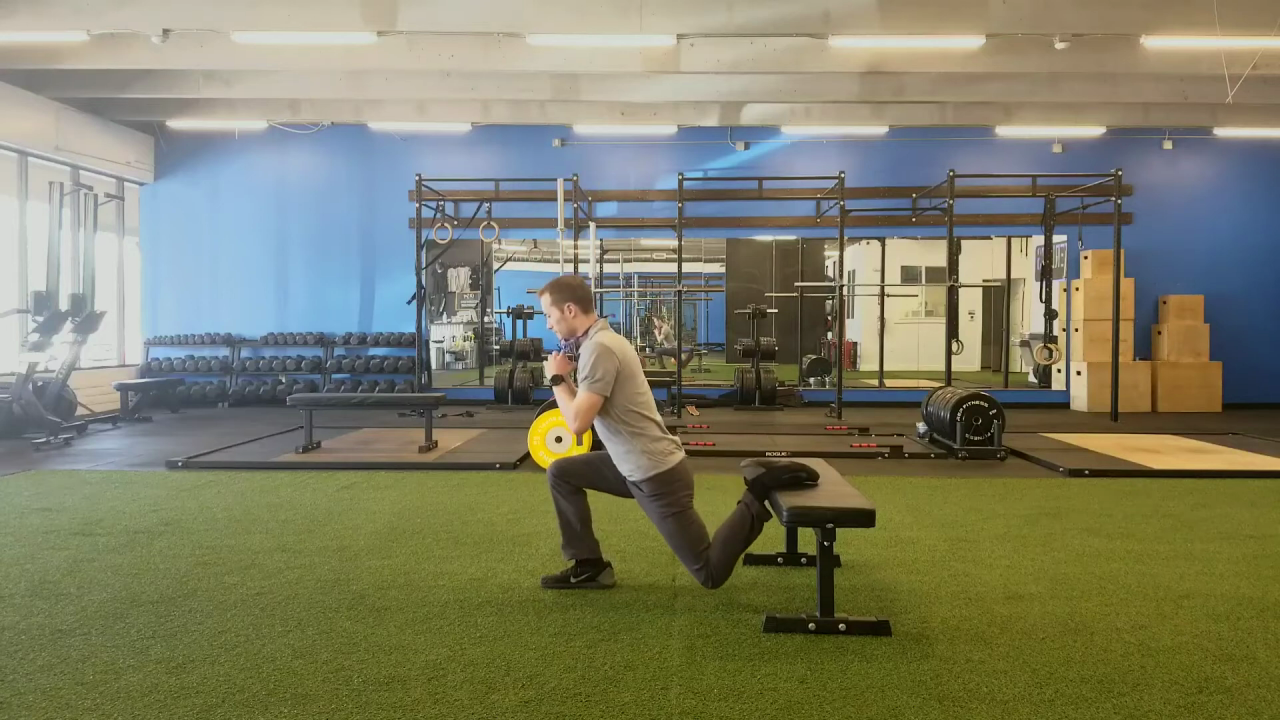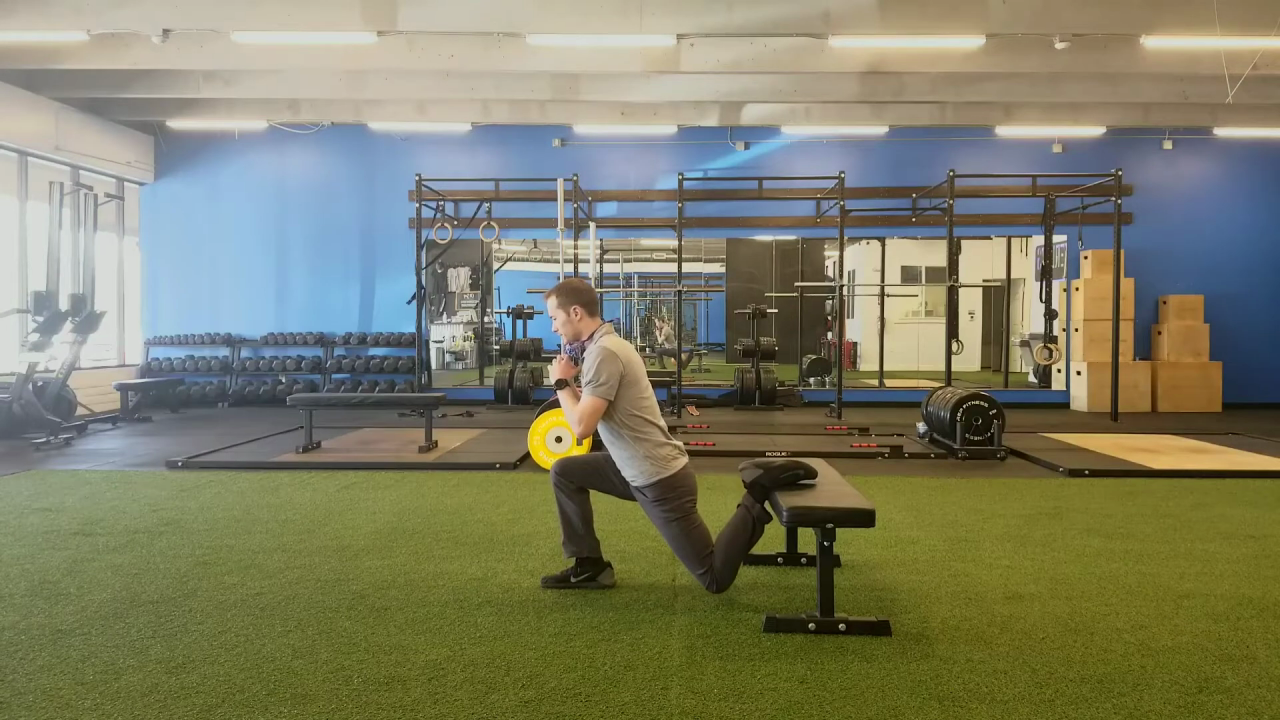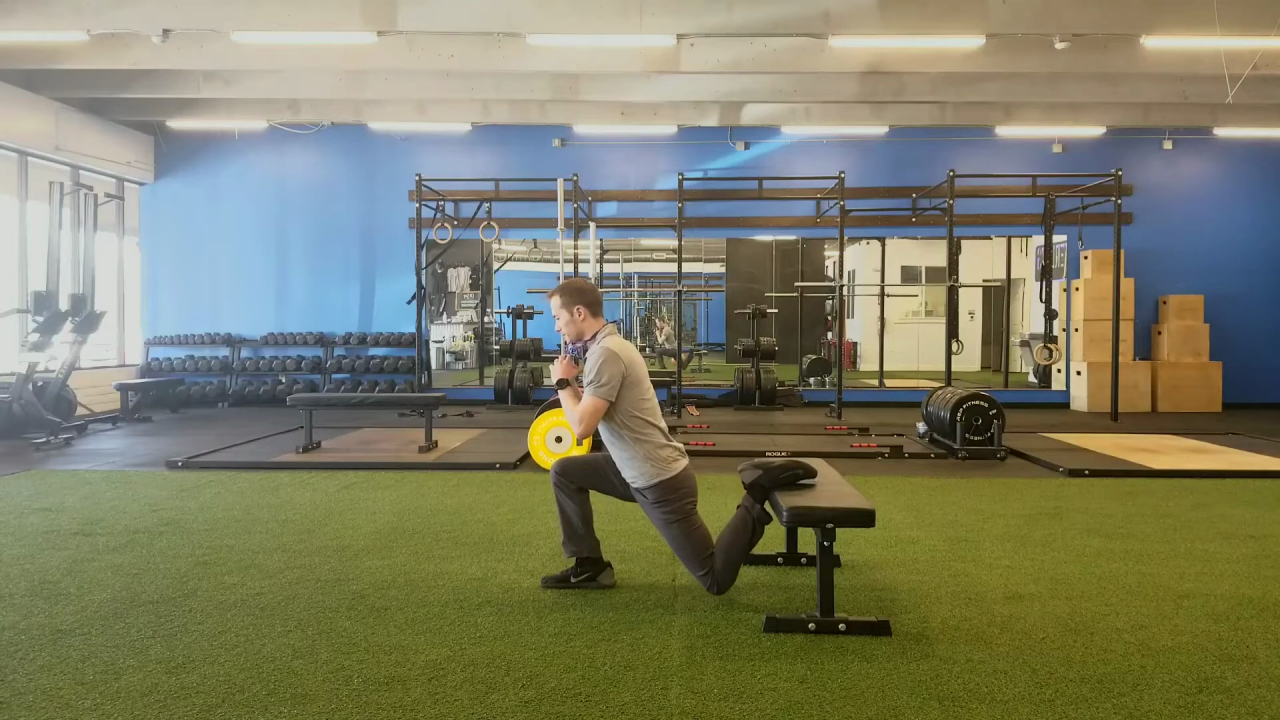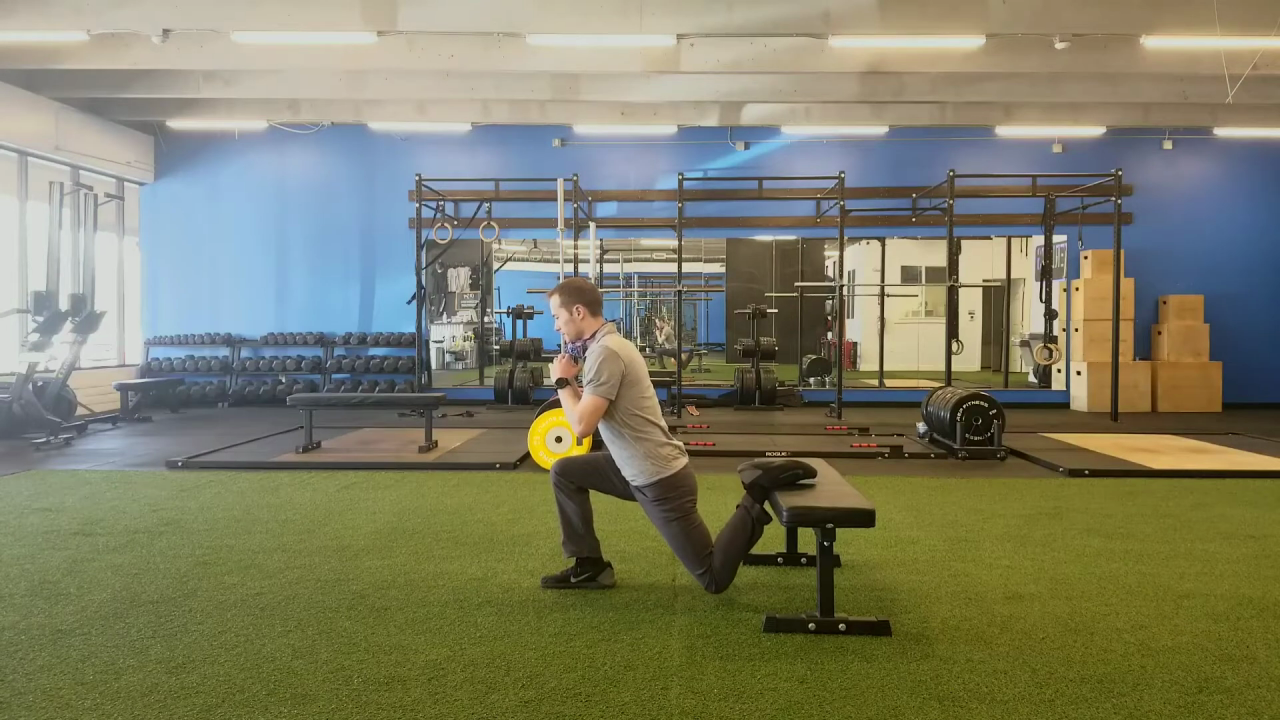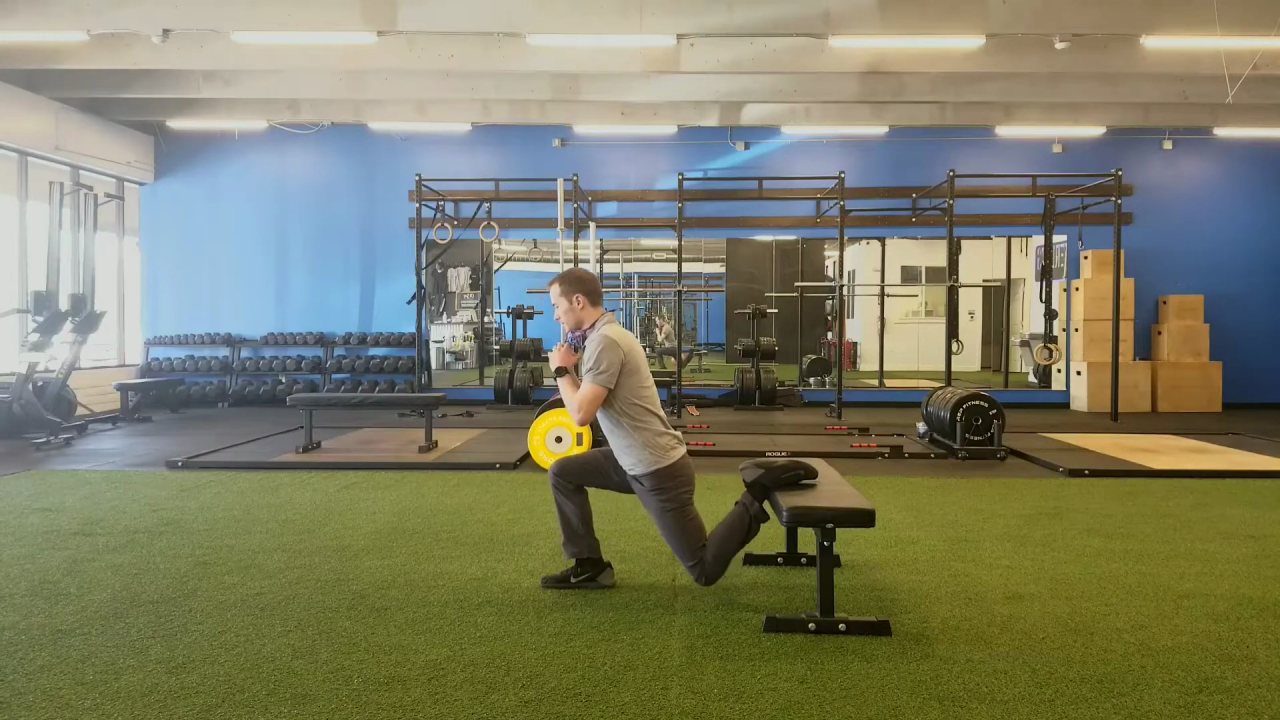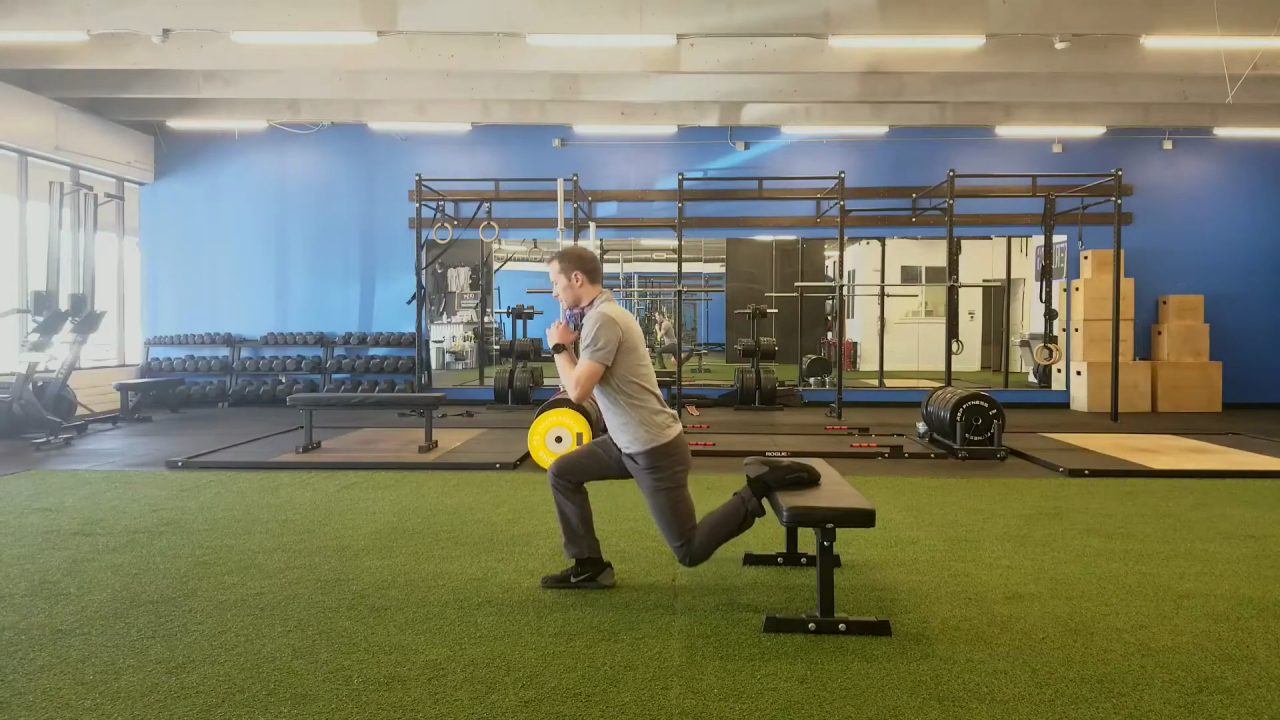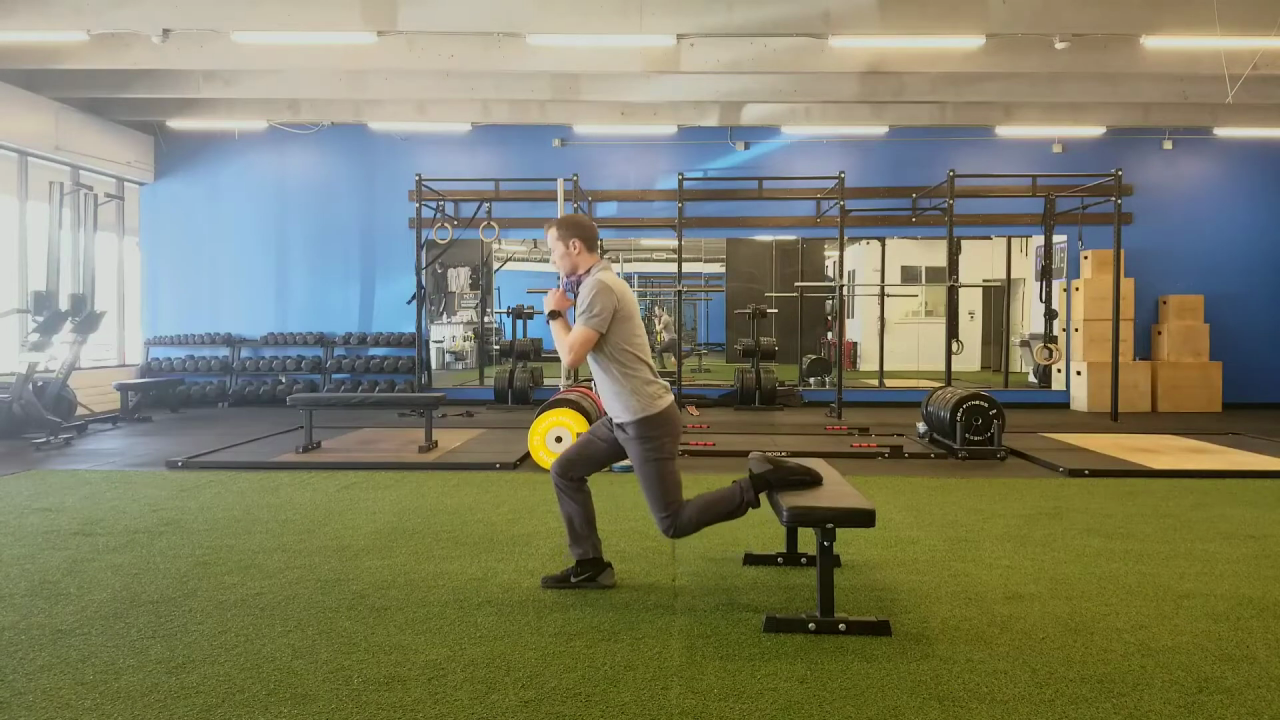
dt=0.2s
person 1, frame 1
left shoulder: (598, 349)
right shoulder: (602, 339)
left elbow: (578, 422)
right elbow: (587, 406)
left wrist: (557, 380)
right wrist: (567, 381)
left hip: (656, 475)
right hip: (638, 467)
left knee: (710, 571)
right knee: (561, 474)
left ankle: (759, 493)
right ankle: (589, 565)
person 1, frame 2
left shoulder: (603, 353)
right shoulder: (607, 344)
left elbow: (582, 426)
right elbow: (590, 412)
left wrist: (561, 383)
right wrist: (570, 386)
left hip: (660, 479)
right hip: (641, 470)
left knee: (715, 577)
right knee: (565, 473)
left ankle: (759, 494)
right ankle: (590, 565)
person 1, frame 3
left shoulder: (605, 354)
right shoulder: (609, 344)
left elbow: (582, 426)
right elbow: (592, 412)
left wrist: (563, 383)
right wrist: (572, 384)
left hip: (660, 481)
right hip: (642, 471)
left knee: (716, 578)
right knee: (564, 472)
left ankle: (760, 495)
right ankle: (590, 565)
person 1, frame 4
left shoulder: (605, 353)
right shoulder: (608, 344)
left elbow: (582, 426)
right elbow: (592, 412)
left wrist: (562, 382)
right wrist: (570, 383)
left hip: (660, 480)
right hip: (640, 469)
left knee: (713, 577)
right knee: (564, 473)
left ankle: (760, 493)
right ankle: (590, 565)
person 1, frame 5
left shoulder: (604, 342)
right shoulder: (607, 334)
left elbow: (581, 415)
right elbow: (590, 402)
left wrist: (561, 371)
right wrist: (571, 372)
left hip: (659, 470)
right hip: (638, 460)
left knee: (704, 569)
right knee: (562, 474)
left ankle: (759, 493)
right ankle: (589, 565)
person 1, frame 6
left shoulder: (602, 319)
right shoulder: (604, 313)
left elbow: (578, 390)
right elbow: (586, 382)
left wrist: (559, 347)
right wrist: (569, 348)
left hip: (655, 449)
right hip: (633, 442)
left knee: (689, 550)
right knee: (561, 472)
left ankle: (761, 487)
right ankle: (589, 565)
person 1, frame 7
left shoulder: (599, 286)
right shoulder: (599, 282)
left elbow: (572, 357)
right elbow: (582, 350)
left wrist: (554, 314)
right wrist: (566, 314)
left hip: (647, 420)
right hip: (625, 417)
left knee: (673, 521)
right knee: (565, 471)
left ankle: (759, 481)
right ankle: (590, 566)
